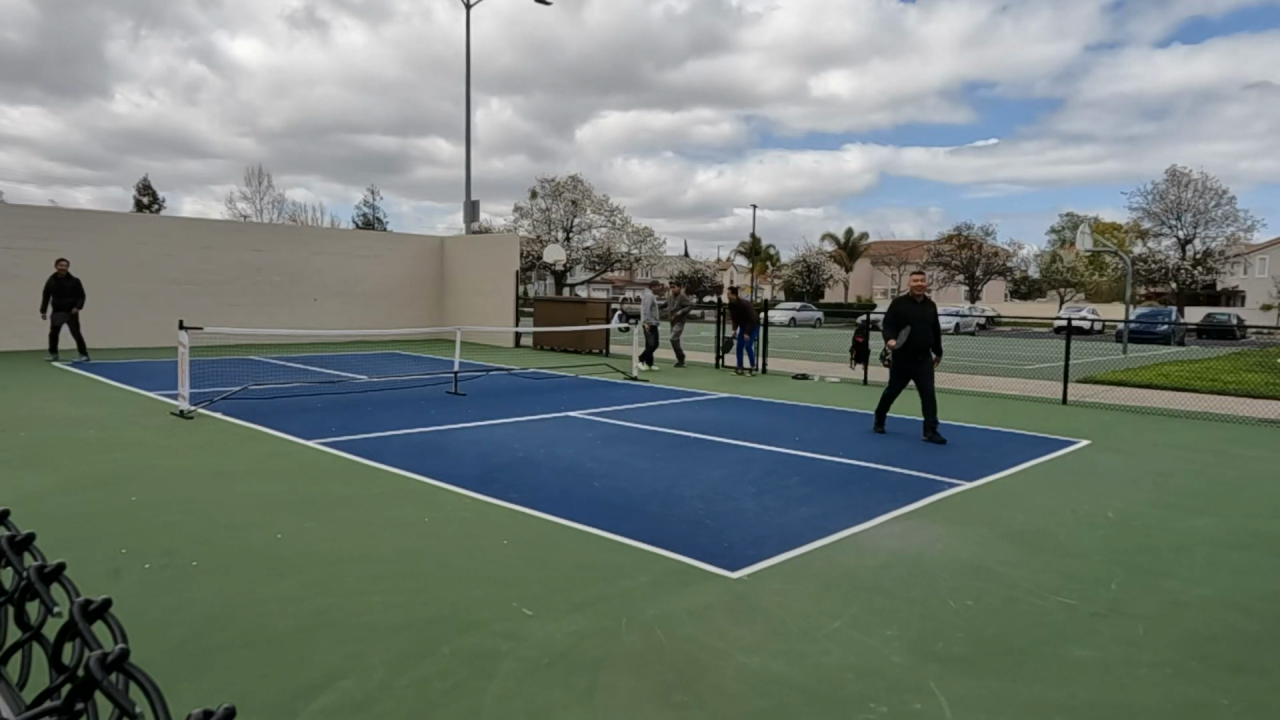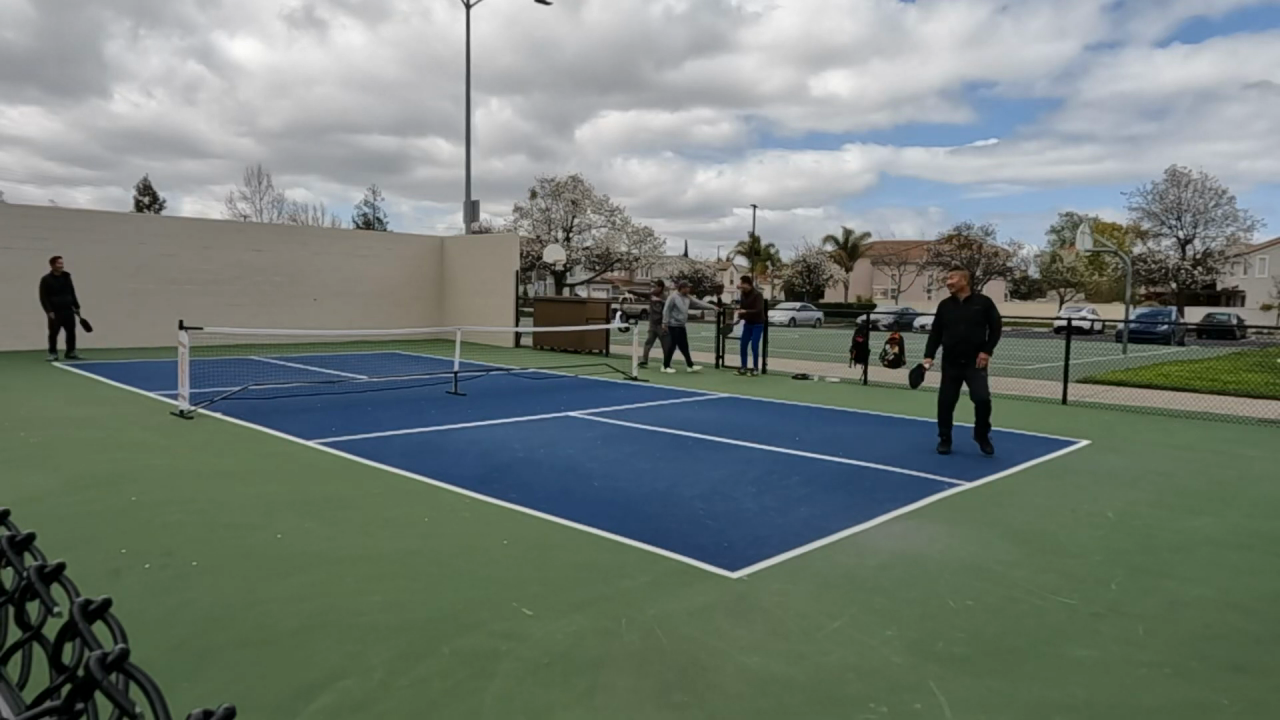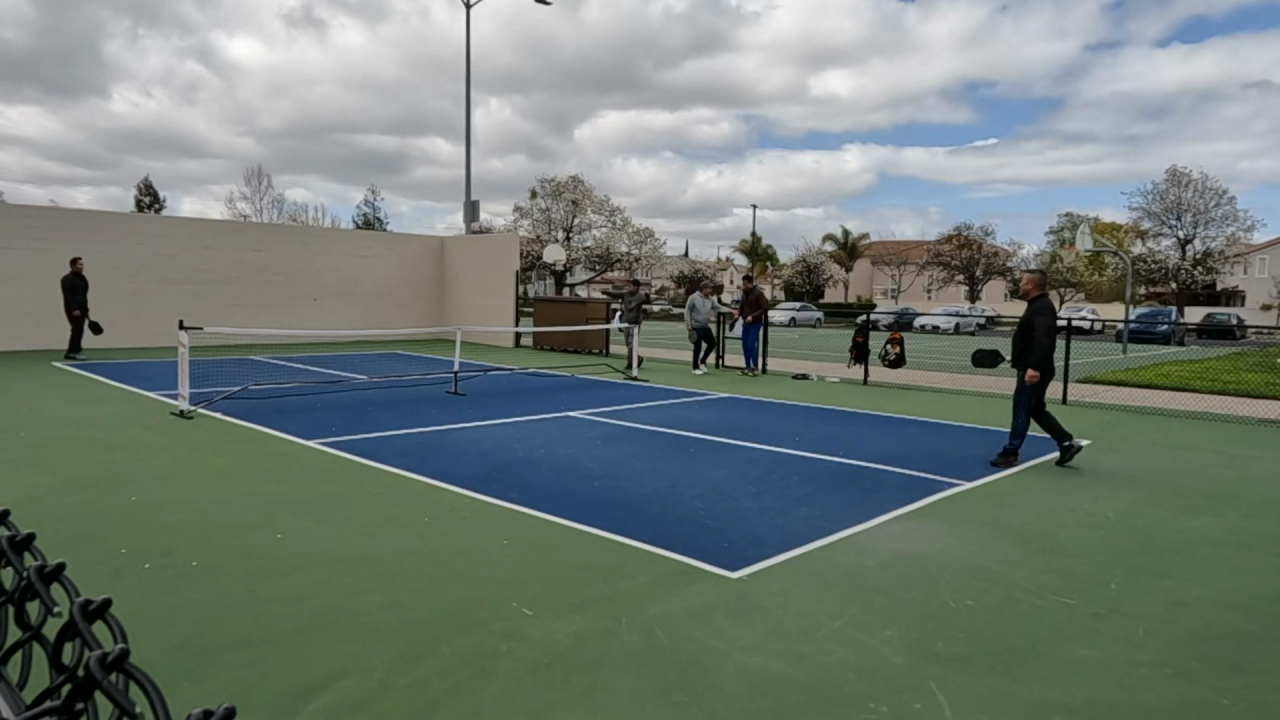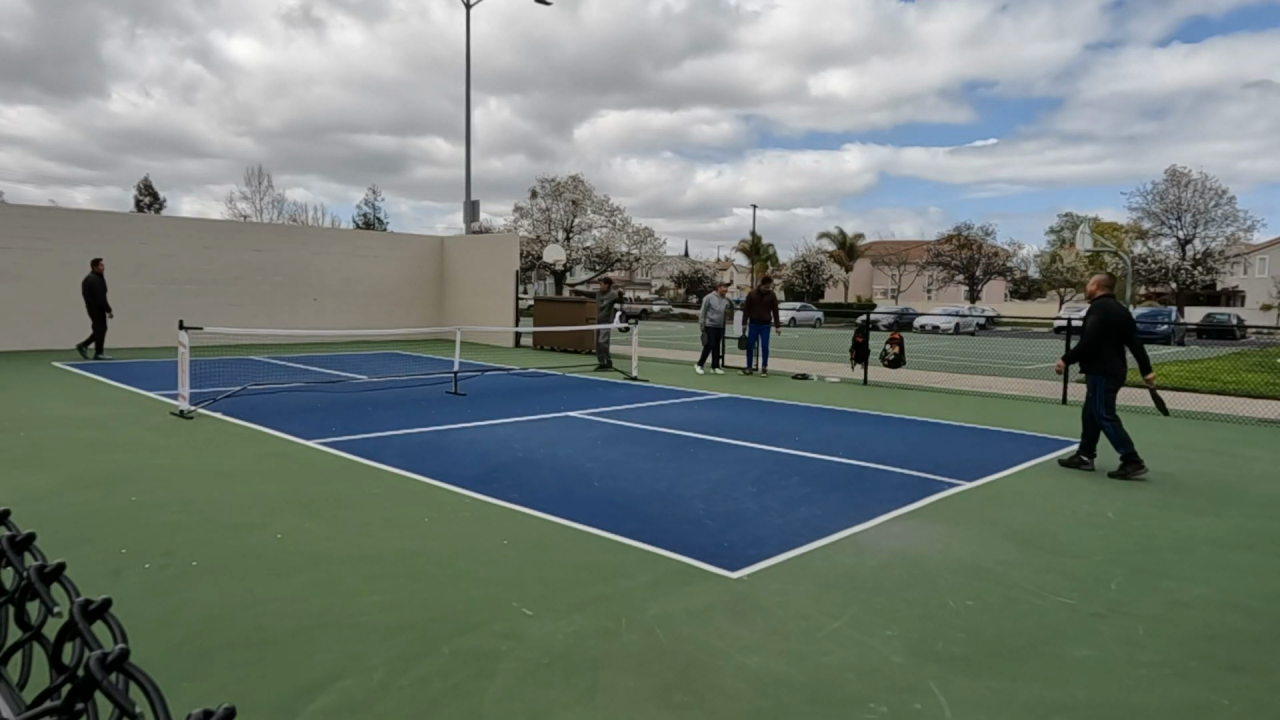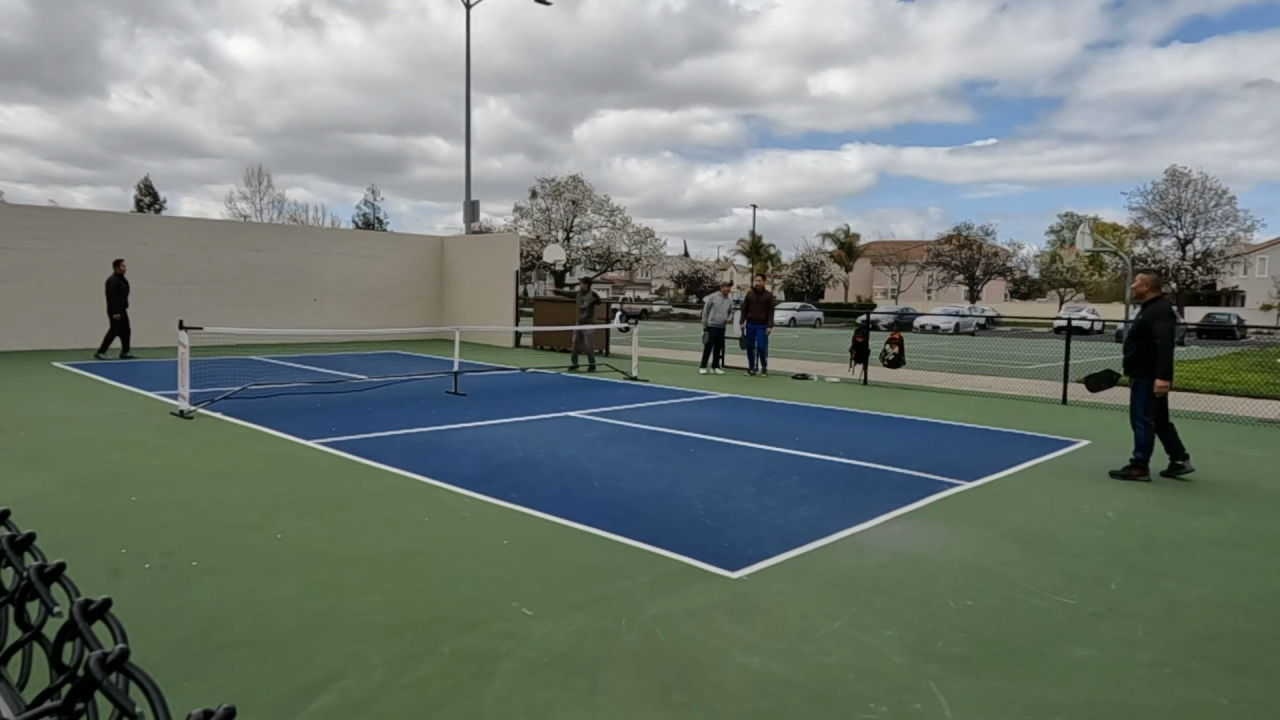
dt=0.7s
person 1, frame 1
left shoulder: (930, 306)
right shoulder: (898, 304)
left elbow: (935, 331)
right elbow: (887, 325)
left wrist: (938, 353)
right wrist: (890, 339)
left hip: (923, 360)
right hip: (901, 359)
left knee: (929, 394)
right knee: (892, 392)
left ankle: (930, 431)
right ankle: (879, 419)
person 1, frame 2
left shoulder: (983, 302)
right shoulder: (945, 305)
left elbow: (995, 327)
right elbow: (936, 332)
left wrist: (988, 351)
right wrist: (929, 355)
left hip: (975, 363)
right hip: (950, 363)
left knee: (982, 400)
right knee: (945, 401)
left ankle: (982, 435)
right ankle: (945, 439)
person 1, frame 3
left shoulder: (1042, 307)
right shoulder: (1037, 305)
left elbow: (1043, 339)
left wrist: (1034, 367)
right wrist: (1022, 359)
left hip: (1032, 371)
right hip: (1029, 368)
left knee: (1021, 410)
right knee: (1036, 409)
left ankle: (1010, 453)
right ankle: (1067, 444)
person 1, frame 4
left shoulder: (1099, 308)
right shoulder: (1120, 309)
left elbow: (1087, 342)
right elbow: (1135, 343)
left wrist: (1066, 360)
right wrist: (1146, 370)
left hip: (1101, 372)
right hip: (1113, 371)
left knee: (1104, 417)
right knee: (1091, 414)
left ankle: (1132, 462)
right ankle: (1085, 456)
person 1, frame 5
left shoulder: (1159, 311)
right shoulder: (1150, 308)
left elbow: (1165, 346)
left wrist: (1163, 376)
left hip: (1148, 377)
right hip: (1146, 375)
left knee: (1141, 420)
right knee: (1160, 420)
left ankle: (1139, 467)
right ankle: (1180, 461)
